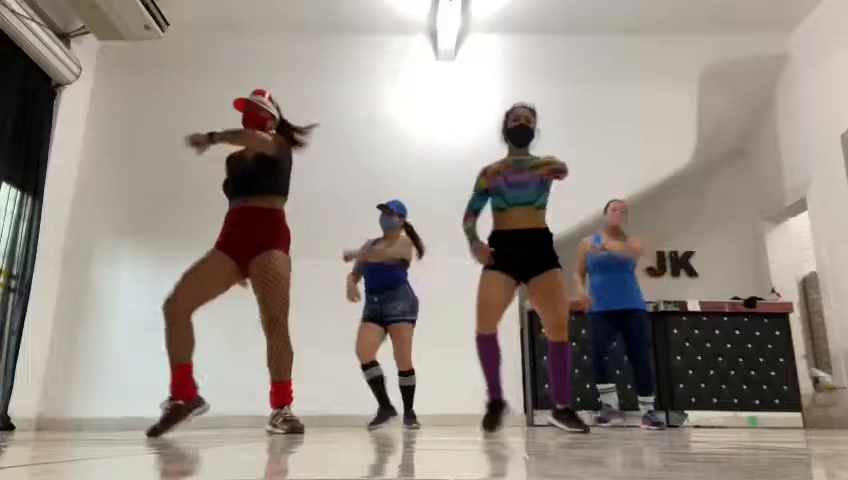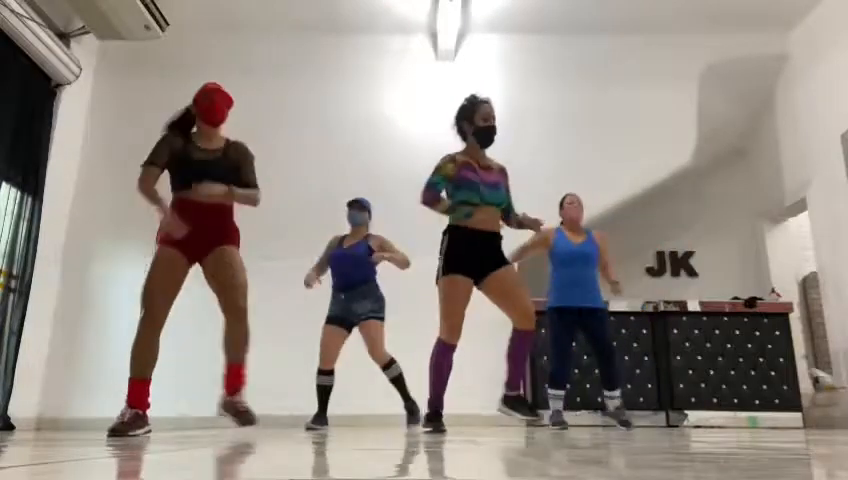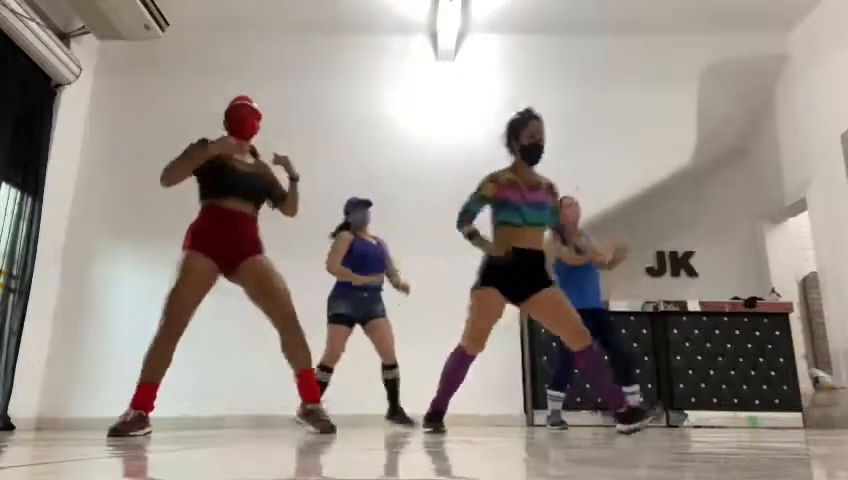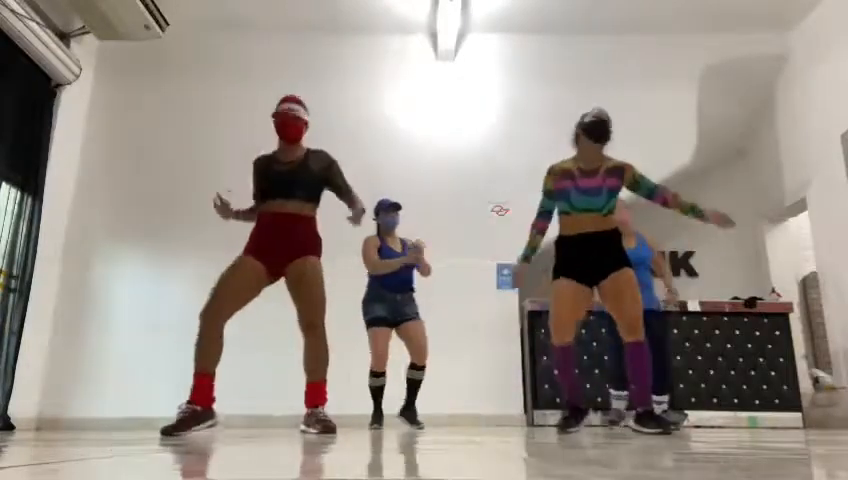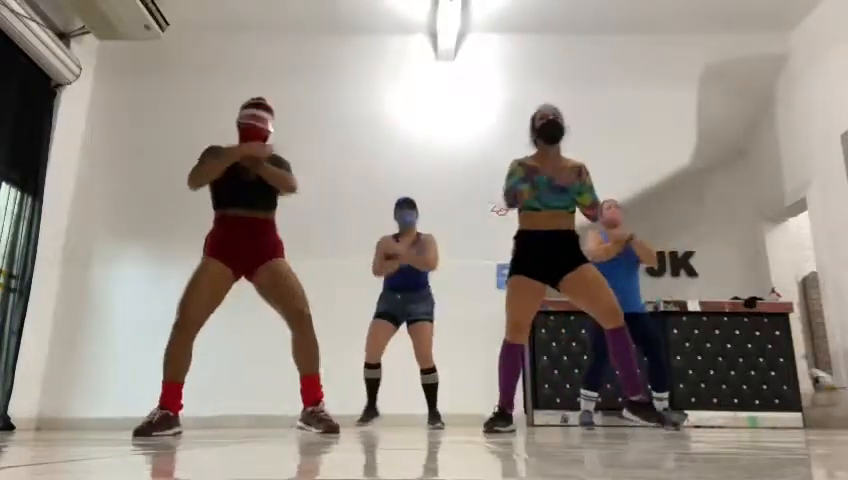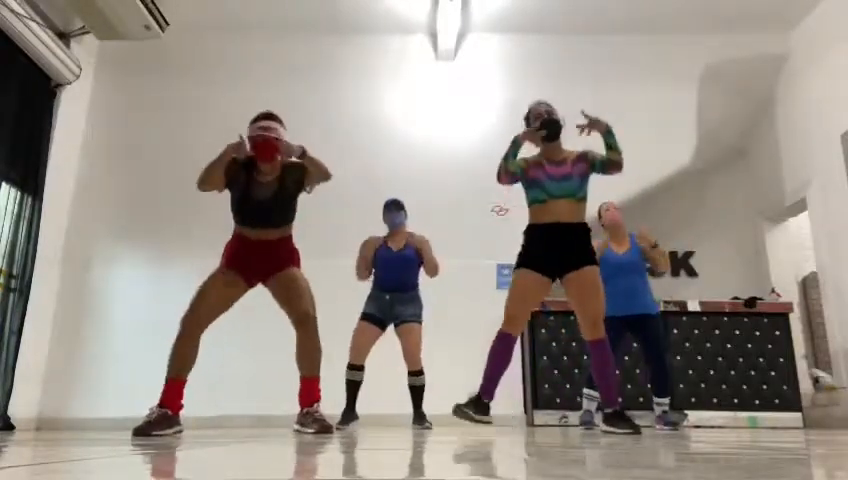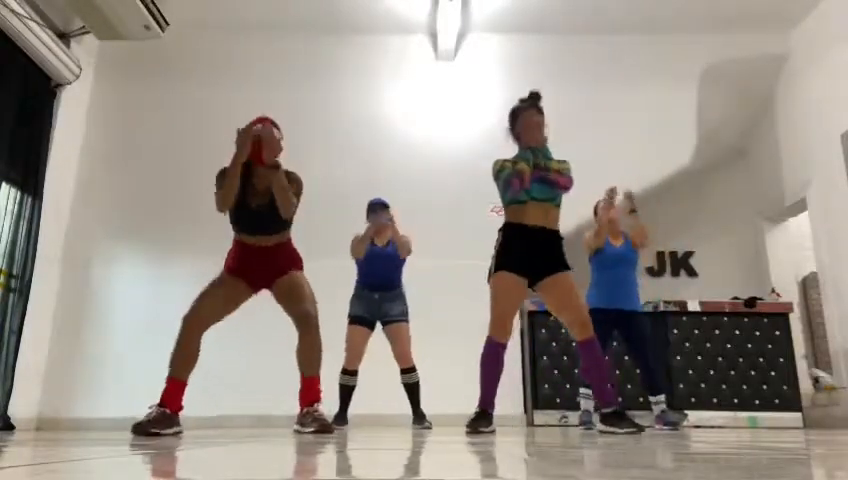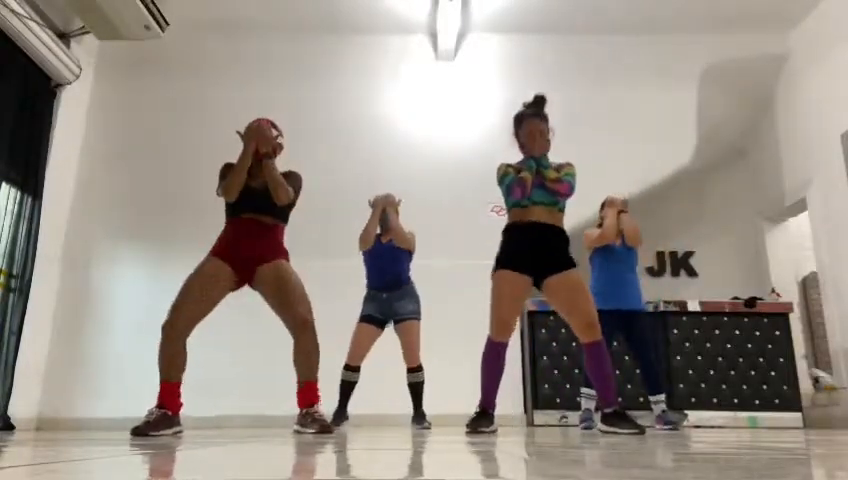
dt=0.5s
person 1, frame 1
left shoulder: (278, 149)
right shoulder: (234, 161)
left elbow: (256, 137)
left wrist: (210, 138)
left hip: (269, 239)
right hip: (231, 240)
left knee: (275, 322)
right knee: (175, 305)
left ankle: (282, 409)
right ankle: (185, 397)
person 1, frame 2
left shoulder: (238, 152)
right shoulder: (173, 142)
left elbow: (254, 197)
right elbow: (145, 181)
left wrist: (225, 191)
right wrist: (164, 209)
left hip: (219, 234)
right hip: (176, 233)
left knee: (237, 309)
right knee: (151, 315)
left ankle: (234, 394)
right ankle: (136, 409)
person 1, frame 3
left shoulder: (263, 167)
right shoulder: (210, 150)
left elbow: (291, 209)
right elbow: (168, 178)
left wrist: (294, 178)
right wrist: (205, 151)
left hip: (247, 245)
right hip: (208, 238)
left knee: (286, 315)
right knee: (173, 321)
left ankle: (311, 404)
right ankle: (139, 410)
person 1, frame 4
left shoulder: (321, 160)
right shoulder: (262, 164)
left elbow: (351, 197)
left wrist: (358, 210)
right wrist: (233, 213)
left hip: (303, 243)
right hip: (262, 243)
left knee: (313, 324)
right knee: (211, 313)
left ankle: (315, 409)
right ankle: (200, 405)
person 1, frame 5
left shoulder: (274, 163)
right shoulder: (218, 155)
left elbow: (289, 187)
right elbow: (194, 181)
left wrist: (258, 161)
right wrist: (237, 153)
left hip: (265, 247)
right hip: (223, 246)
left knee: (301, 316)
right knee: (184, 322)
left ankle: (313, 407)
right ankle: (167, 411)
person 1, frame 6
left shoulder: (293, 172)
right shoulder: (237, 169)
left elbow: (324, 175)
right elbow: (204, 184)
left wrist: (299, 152)
right wrist: (227, 153)
left hip: (281, 258)
right hip: (239, 257)
left knee: (307, 318)
right knee: (190, 322)
left ankle: (310, 409)
right ankle: (168, 410)
person 1, frame 7
left shoulder: (289, 179)
right shoulder: (229, 175)
left elbow: (288, 211)
right elbow: (223, 205)
left wrist: (271, 162)
right wrist: (240, 154)
left hip: (283, 263)
right hip: (242, 264)
left knee: (308, 318)
right knee: (192, 321)
left ankle: (310, 409)
right ankle: (168, 410)
person 1, frame 8
left shoulder: (290, 177)
right shoulder: (232, 170)
left elbow: (282, 198)
right elbow: (229, 194)
left wrist: (266, 155)
right wrist: (248, 149)
left hip: (269, 253)
right hip: (227, 251)
left knee: (304, 322)
right knee: (174, 324)
left ankle: (309, 409)
right ankle: (167, 410)
person 2, frame 1
left shoulder: (543, 164)
right shoulder: (489, 173)
left elbow: (560, 170)
right elbow: (471, 213)
left wrist: (518, 161)
right wrist: (473, 240)
left hip: (539, 247)
right hip: (502, 248)
left knee: (559, 325)
right knee: (485, 323)
left ankle: (562, 408)
right ankle: (495, 400)
person 2, frame 2
left shoulder: (499, 171)
right shoulder: (452, 163)
left elbow: (508, 215)
right elbow: (429, 196)
left wrist: (526, 221)
right wrist: (467, 214)
left hip: (492, 250)
right hip: (460, 248)
left knee: (526, 315)
right knee: (451, 330)
left ankle: (513, 394)
right ankle: (434, 411)
person 2, frame 3
left shoulder: (548, 188)
right shoulder: (497, 182)
left elbow: (562, 231)
right elbow: (464, 220)
right wrist: (486, 244)
left hip: (535, 271)
right hip: (498, 270)
left knee: (578, 335)
right knee: (473, 341)
left ankle: (621, 410)
right ankle: (437, 410)
person 2, frame 4
left shoulder: (619, 170)
right shoulder: (557, 171)
left elbow: (658, 193)
right elbow: (543, 216)
left wrist: (702, 212)
right wrist: (526, 257)
left hip: (608, 250)
right hip: (571, 254)
left knee: (632, 328)
right knee: (560, 332)
left ankle: (643, 411)
right ankle: (574, 405)
person 2, frame 5
left shoulder: (577, 168)
right shoulder: (522, 166)
left elbow: (595, 214)
right elbow: (510, 199)
left wrist: (571, 184)
right wrist: (544, 174)
left hip: (567, 250)
right hip: (529, 250)
left knee: (611, 315)
right knee: (515, 331)
left ankle: (636, 399)
right ankle: (504, 411)
person 2, frame 6
left shoulder: (583, 159)
right shoulder: (527, 165)
left elbow: (615, 165)
right elbow: (503, 178)
left wrist: (605, 131)
right wrist: (517, 141)
left hip: (577, 243)
right hip: (538, 244)
left knee: (594, 325)
right knee: (512, 322)
left ankle: (612, 410)
right ankle: (482, 399)
person 2, frame 7
left shoulder: (558, 164)
right shoulder: (502, 166)
left elbow: (565, 182)
right elbow: (516, 184)
left wrist: (541, 147)
right wrist: (527, 149)
left hip: (549, 249)
right hip: (513, 246)
left knee: (582, 326)
right knee: (499, 329)
left ankle: (609, 411)
right ankle: (484, 411)
person 2, frame 8
left shoulder: (564, 168)
right shoulder: (507, 170)
left elbow: (564, 189)
right elbow: (517, 191)
left wrist: (542, 158)
right wrist: (530, 160)
left hip: (554, 249)
right hip: (517, 247)
left knee: (589, 326)
right knee: (500, 329)
left ankle: (610, 410)
right ankle: (486, 411)
person 3, frame 1
left shoulder: (630, 239)
right shoulder: (587, 244)
left elbow: (635, 252)
right elbow: (579, 274)
left wrist: (605, 248)
right wrist: (582, 290)
left hip: (632, 309)
right hip: (600, 311)
left knee: (640, 359)
right knee: (597, 354)
left ankle: (648, 412)
right ankle: (611, 407)
person 3, frame 2
left shoulder: (597, 238)
right shoulder: (550, 235)
left elbow: (605, 268)
right elbow: (525, 249)
left wrist: (613, 282)
right wrist: (509, 262)
left hip: (592, 306)
right hip: (561, 306)
left knee: (607, 355)
right knee: (561, 358)
left ankle: (614, 406)
right ankle: (556, 410)
person 3, frame 3
left shoulder: (586, 237)
right shoulder: (556, 240)
left elbow: (606, 265)
right elbow: (571, 258)
left wrist: (617, 257)
right wrist: (596, 254)
left hip: (595, 308)
left knee: (620, 353)
right knee: (568, 360)
left ankle: (634, 403)
right ankle: (554, 410)
person 3, frame 4
left shoulder: (644, 240)
left elbow: (659, 264)
left wrist: (670, 288)
left hip: (649, 309)
left knee: (660, 358)
right knee: (619, 357)
left ankle: (661, 409)
right ankle: (618, 408)
person 3, frame 5
left shoulder: (632, 238)
right shoulder: (595, 236)
left elbow: (651, 259)
right elbow: (597, 254)
left wrist: (631, 240)
right wrist: (619, 241)
left hip: (634, 310)
left knee: (657, 354)
right knee: (599, 359)
left ankle: (663, 409)
right ankle: (586, 410)
person 3, frame 6
left shoulder: (638, 241)
right shoulder: (598, 246)
left elbow: (663, 267)
left wrist: (653, 246)
right wrist: (596, 254)
left hip: (645, 313)
right hip: (612, 315)
left knee: (659, 361)
left ankle: (662, 413)
right ankle: (587, 411)
person 3, frame 7
left shoulder: (630, 237)
right shoulder: (591, 237)
left elbow: (643, 241)
right elbow: (599, 239)
left wrist: (632, 211)
right wrist: (607, 206)
left hip: (630, 308)
right hip: (599, 307)
left knee: (646, 359)
left ankle: (661, 412)
right ankle: (585, 411)
person 3, frame 8
left shoulder: (628, 235)
right shoulder: (592, 234)
left elbow: (634, 239)
right elbow: (607, 236)
left wrist: (624, 211)
right wrist: (612, 210)
left hip: (632, 308)
right hip: (602, 308)
left knee: (647, 359)
left ankle: (661, 411)
right ankle: (587, 411)
person 4, frame 1
left shoulder: (403, 242)
right shoulder: (369, 245)
left elbow: (386, 255)
right elbow: (355, 273)
left wrist: (356, 255)
right wrist: (351, 285)
left hip: (399, 301)
right hip: (373, 305)
left knee: (403, 359)
right knee: (363, 354)
left ankle: (409, 412)
right ankle: (385, 407)
person 4, frame 2
left shoulder: (375, 240)
right shoulder: (336, 242)
left elbow: (405, 263)
right elbow: (319, 266)
left wrist: (387, 256)
right wrist: (311, 275)
left hip: (367, 300)
right hip: (339, 304)
left knee: (377, 352)
right knee: (325, 357)
left ankle: (409, 403)
right ankle: (321, 414)
person 4, frame 3
left shoulder: (381, 244)
right shoulder: (345, 237)
left elbow: (391, 273)
right elbow: (332, 266)
left wrist: (400, 284)
right wrist: (361, 279)
left hip: (373, 301)
right hip: (346, 300)
left knee: (389, 352)
right knee: (332, 354)
left ankle: (395, 409)
person 4, frame 4
left shoulder: (408, 244)
right shoulder: (372, 242)
left elbow: (425, 271)
right elbow: (373, 268)
left wrist: (420, 259)
right wrist: (406, 259)
left hip: (405, 302)
right hip: (378, 302)
left knee: (420, 353)
right knee: (379, 358)
left ankle: (409, 407)
right ankle: (377, 411)
person 4, frame 5
left shoulder: (426, 239)
right shoulder: (386, 242)
left elbow: (431, 265)
right elbow: (377, 270)
left wrist: (402, 252)
right wrist: (400, 261)
left hip: (419, 301)
right hip: (390, 300)
left knee: (425, 356)
right knee: (372, 351)
left ankle: (434, 412)
right ankle: (371, 406)
person 4, frame 6
left shoulder: (418, 241)
right shoulder: (375, 244)
left elbow: (433, 272)
right elbow: (362, 275)
left wrist: (423, 249)
right wrist: (365, 254)
left hip: (408, 302)
right hip: (377, 301)
left knee: (413, 358)
right knee: (356, 354)
left ankle: (418, 413)
right ankle: (349, 410)
person 4, frame 7
left shoulder: (400, 239)
right shoulder: (360, 239)
left elbow: (405, 251)
right elbow: (357, 255)
left wrist: (393, 227)
right wrist: (370, 230)
left hip: (393, 300)
right hip: (363, 301)
left knee: (404, 357)
right knee: (352, 359)
left ankle: (418, 413)
right ankle: (341, 413)
person 4, frame 8
left shoulder: (407, 238)
right shoulder: (369, 239)
left elbow: (400, 238)
right elbow: (365, 241)
left wrist: (392, 210)
right wrist: (376, 210)
left hip: (404, 299)
right hip: (374, 301)
left knee: (412, 358)
right knee: (354, 356)
left ankle: (418, 413)
right ankle: (341, 410)
